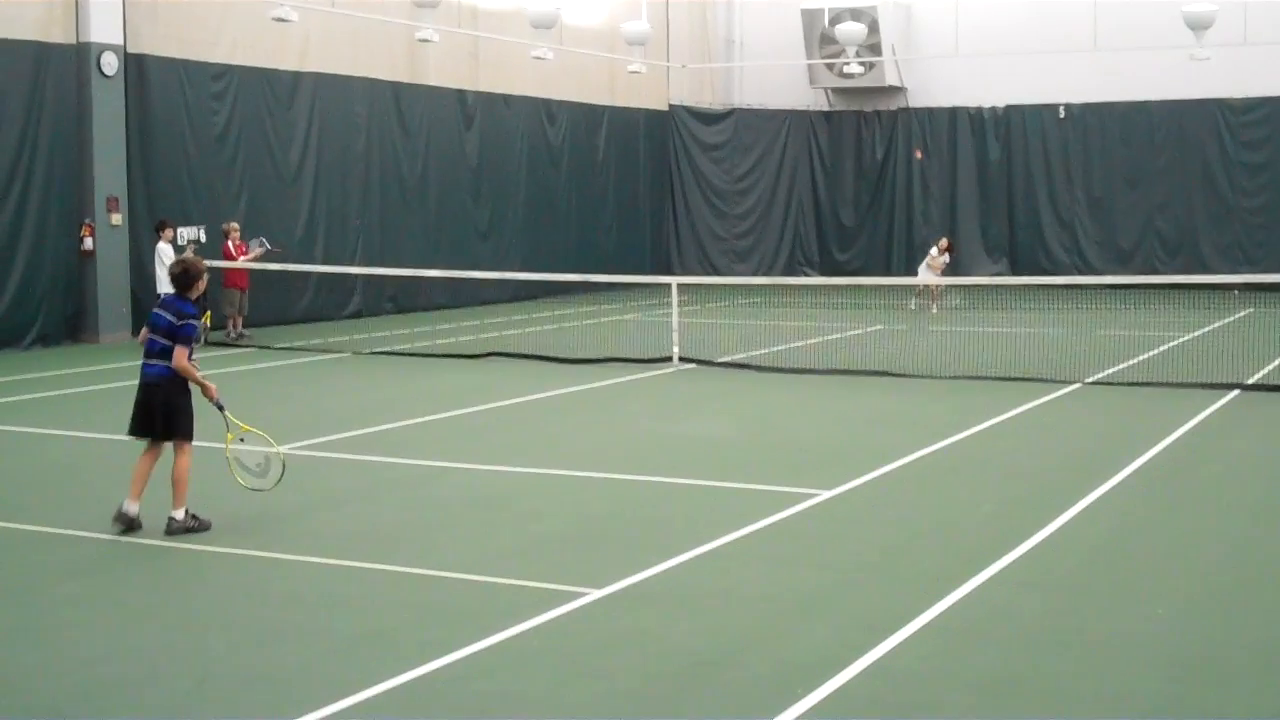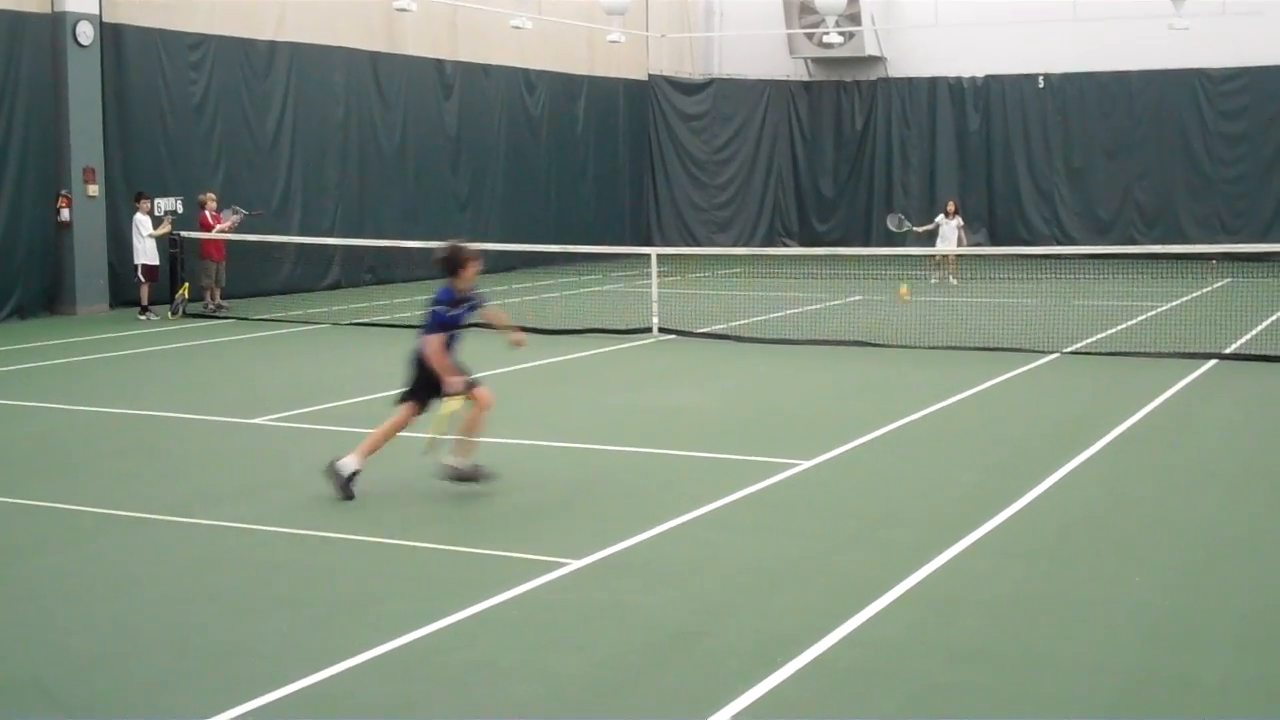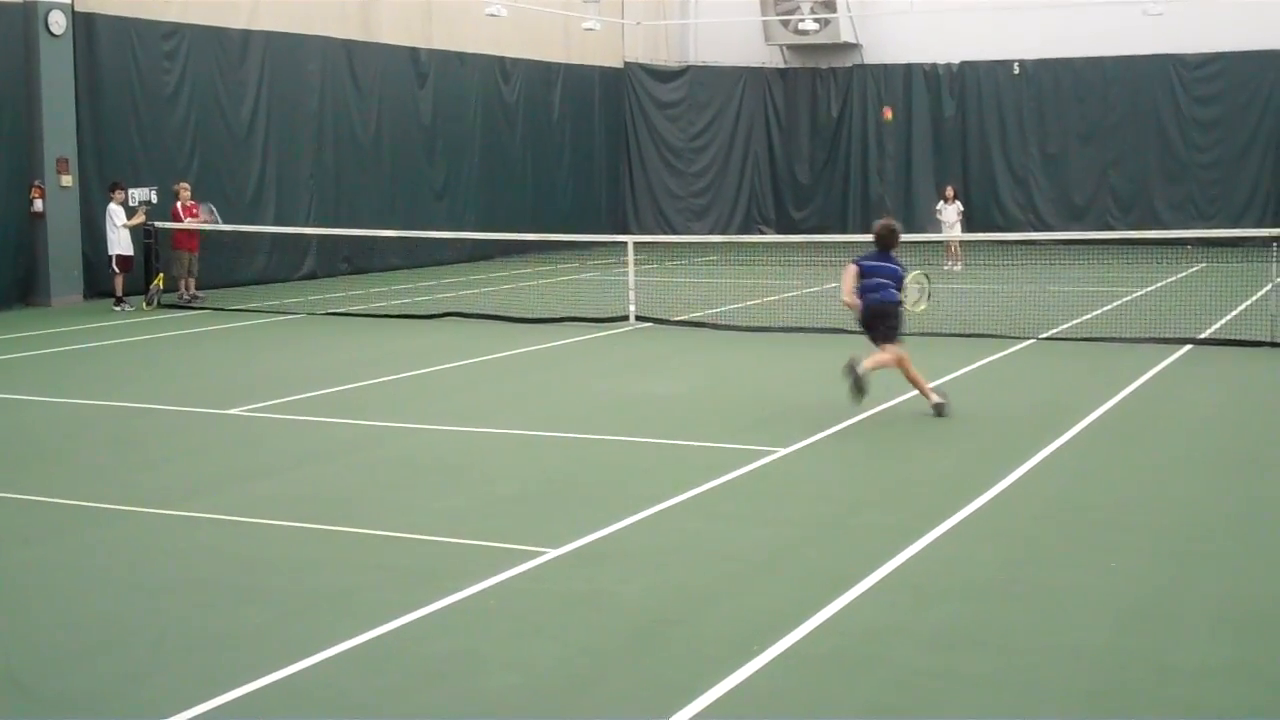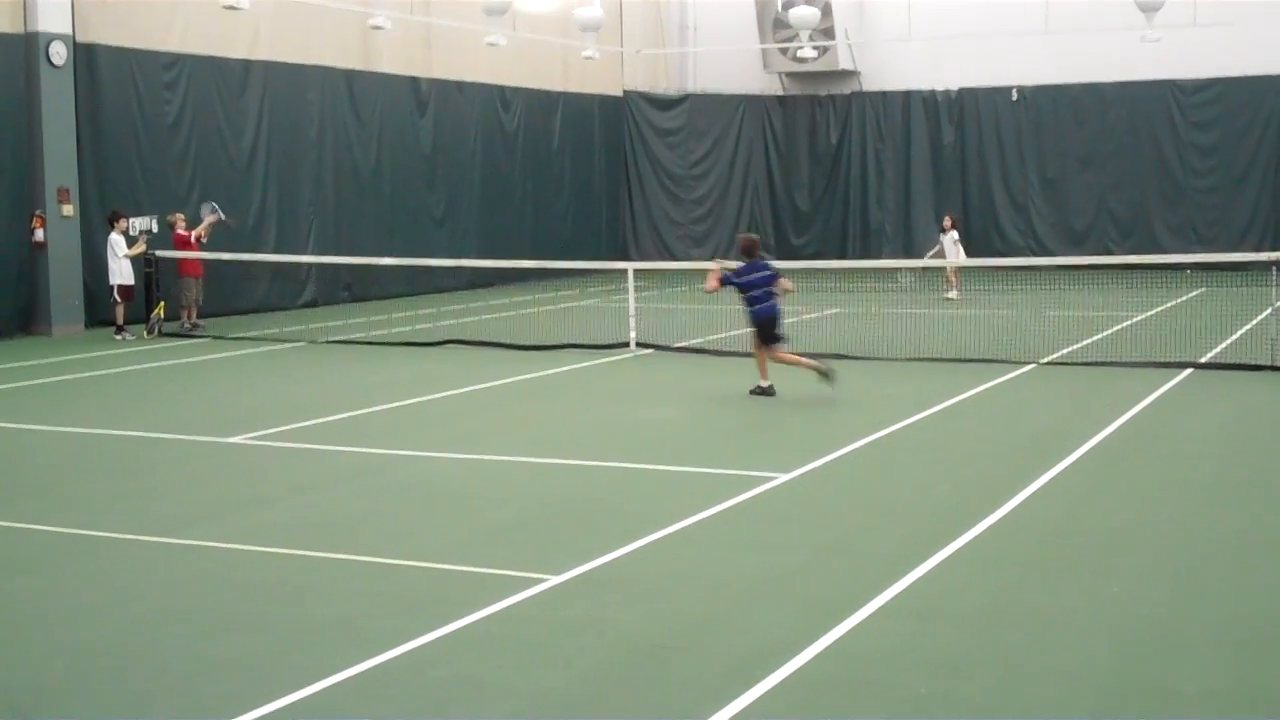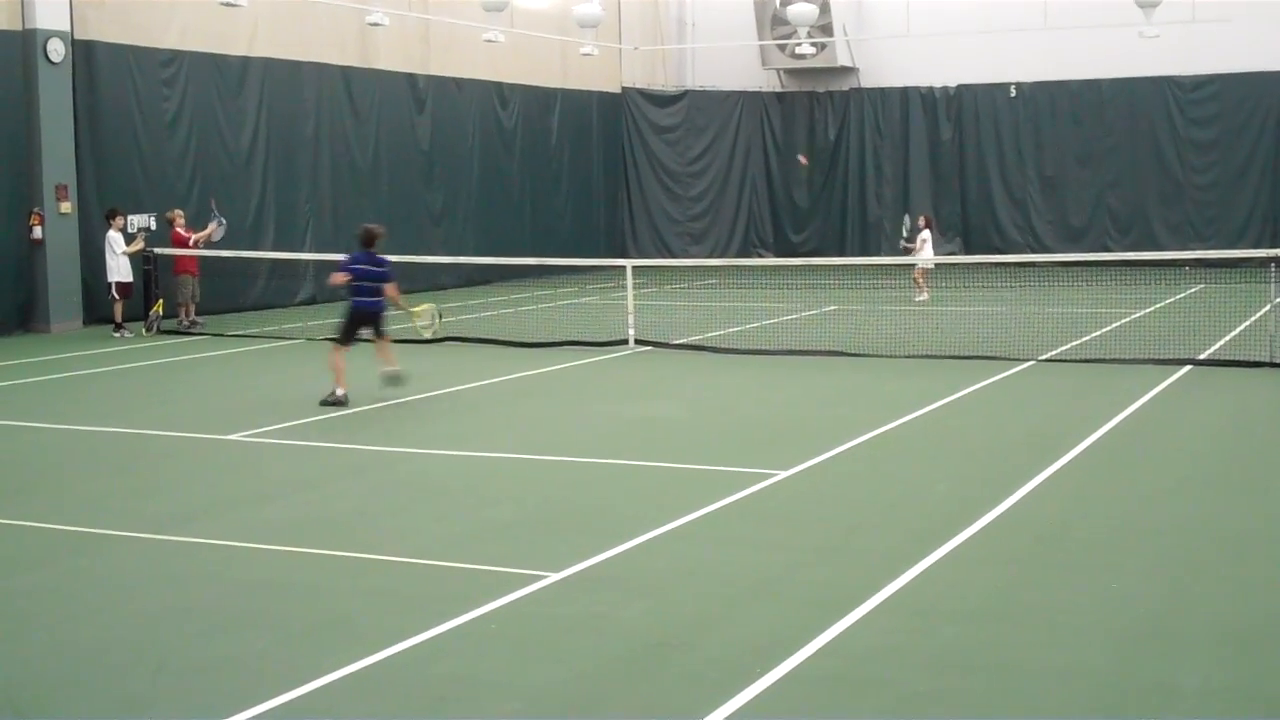
dt=1s
person 1, frame 1
left shoulder: (163, 302)
right shoulder: (188, 315)
left elbow: (144, 339)
right elbow: (179, 363)
right wrist: (204, 384)
left hip: (147, 381)
right hip: (170, 385)
left knee: (152, 448)
right knee: (183, 449)
left ankle: (129, 510)
right ankle: (179, 516)
person 1, frame 2
left shoulder: (466, 295)
right shoulder: (445, 303)
left elbow: (489, 314)
right elbow: (432, 348)
left wrist: (512, 330)
right wrist: (447, 377)
left hip: (440, 362)
right hip: (432, 365)
left knee: (405, 416)
right knee: (484, 399)
left ankle: (348, 466)
right ankle: (458, 463)
person 1, frame 3
left shoulder: (861, 260)
right shoulder: (898, 267)
left elbow: (850, 271)
left wrist: (846, 294)
left hip: (867, 311)
right hip: (887, 308)
left knee: (901, 358)
right knee: (891, 354)
left ankle: (933, 399)
right ankle: (860, 368)
person 1, frame 4
left shoulder: (736, 274)
right shoulder: (767, 267)
left elbow: (709, 288)
right elbow: (788, 287)
left wrist: (714, 273)
right wrist: (779, 290)
left hip: (762, 317)
right hip: (772, 312)
left knee: (776, 355)
right knee: (759, 346)
left ankle: (815, 366)
right ankle: (765, 384)
person 1, frame 5
left shoulder: (351, 260)
right shoulder: (384, 263)
left elbow: (334, 281)
right elbow: (391, 293)
left wrist: (346, 279)
right wrist: (402, 304)
left hip: (357, 310)
right hip: (376, 310)
left knee: (338, 349)
right knee: (381, 338)
left ankle: (340, 393)
right ankle: (390, 369)
